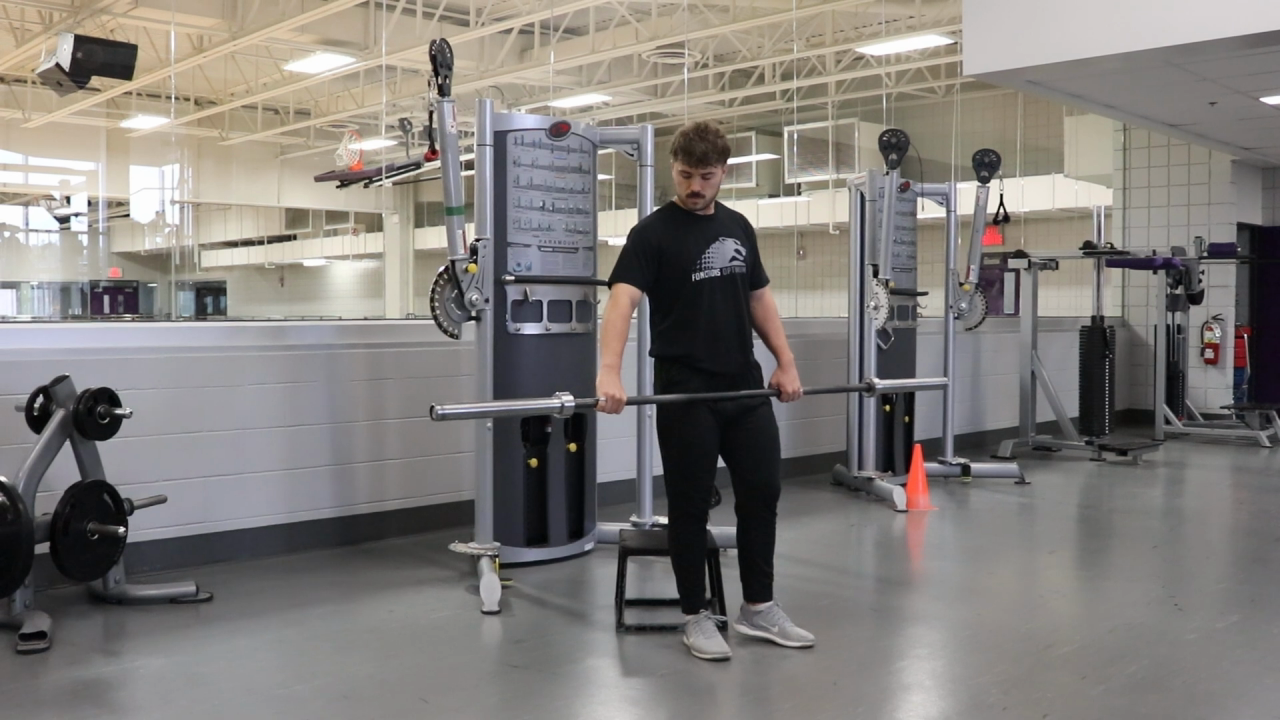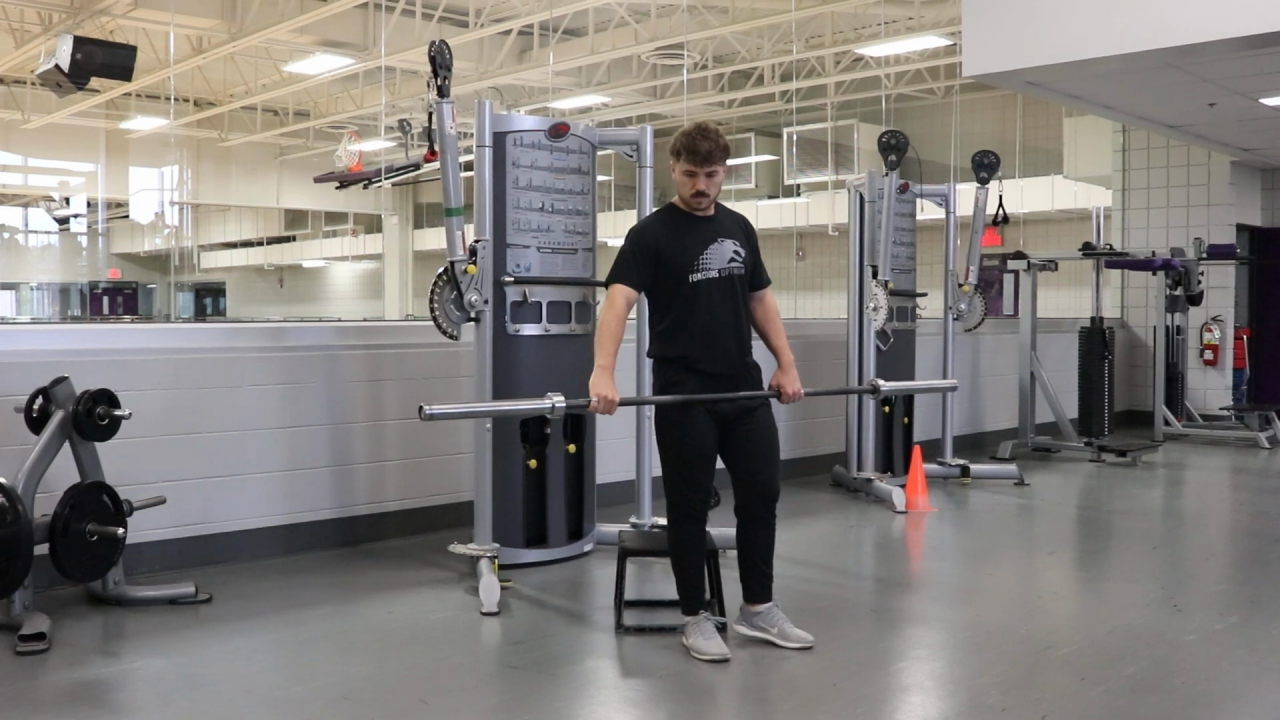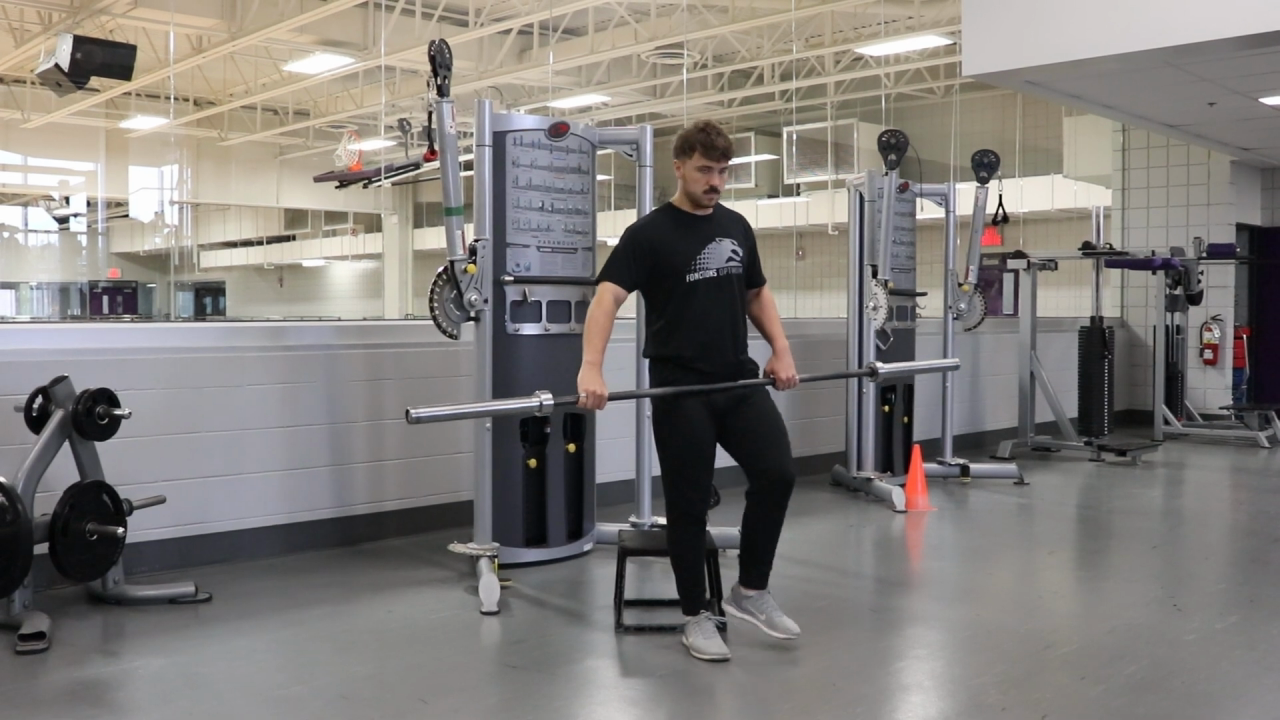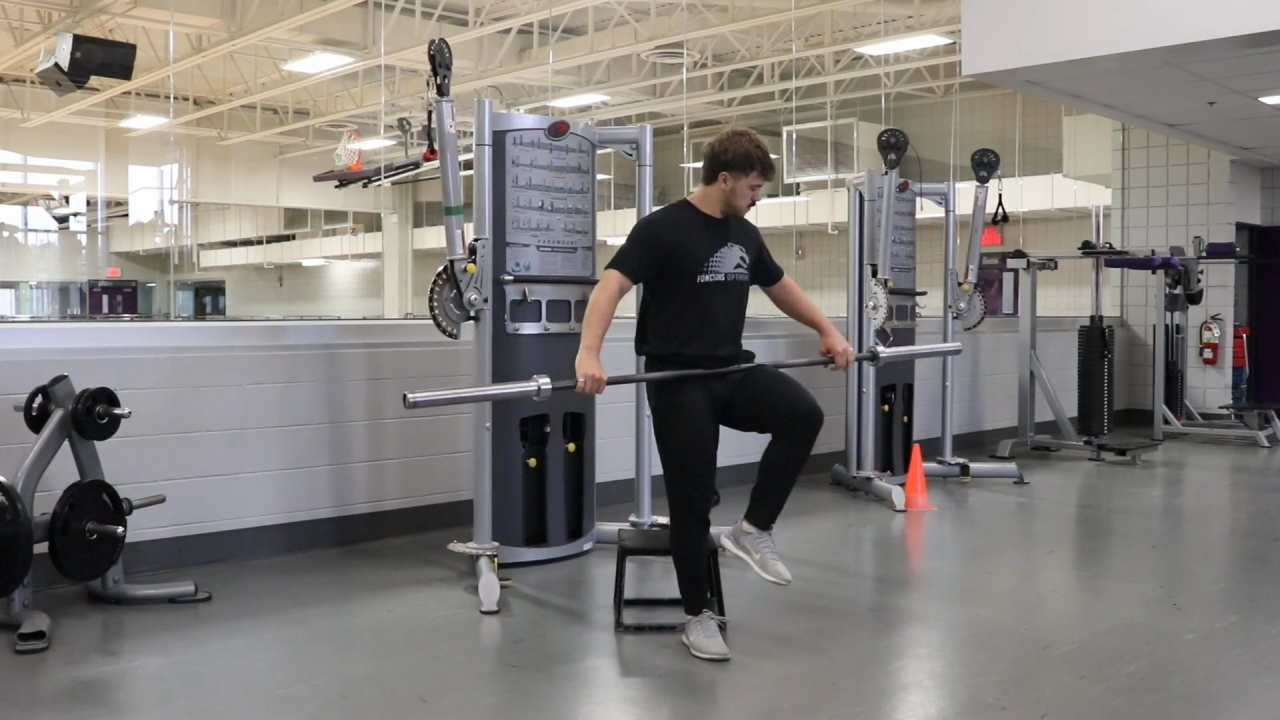
dt=0.5s
person 1, frame 1
left shoulder: (738, 227)
right shoulder: (653, 232)
left elbow: (759, 297)
right elbow: (623, 299)
left wrist: (786, 363)
right wrist: (610, 371)
left hip: (745, 386)
right hip: (685, 391)
left knee: (762, 492)
right knee: (690, 505)
left ankle: (758, 607)
right ankle: (696, 617)
person 1, frame 2
left shoulder: (739, 228)
right shoulder: (652, 233)
left elbow: (761, 298)
right elbow: (619, 299)
left wrist: (786, 363)
right wrist: (603, 372)
left hip: (744, 387)
right hip: (684, 393)
left knee: (761, 494)
right knee: (690, 506)
left ankle: (758, 608)
right ankle: (696, 617)
person 1, frame 3
left shoulder: (737, 227)
right shoulder: (650, 233)
left elbow: (757, 294)
right elbow: (608, 297)
left wrist: (781, 350)
right wrist: (591, 367)
left hip: (738, 381)
right hip: (681, 388)
left knee: (776, 474)
right knee: (689, 504)
left ankle: (751, 591)
right ankle: (696, 616)
person 1, frame 4
left shoulder: (744, 233)
right shoulder: (662, 228)
left elbow: (779, 286)
right elbow: (611, 285)
left wrist: (828, 330)
right wrist: (588, 352)
left hip: (734, 371)
right hip: (678, 381)
left knee: (803, 414)
right knee: (692, 501)
left ankle: (753, 528)
right ankle: (698, 615)
